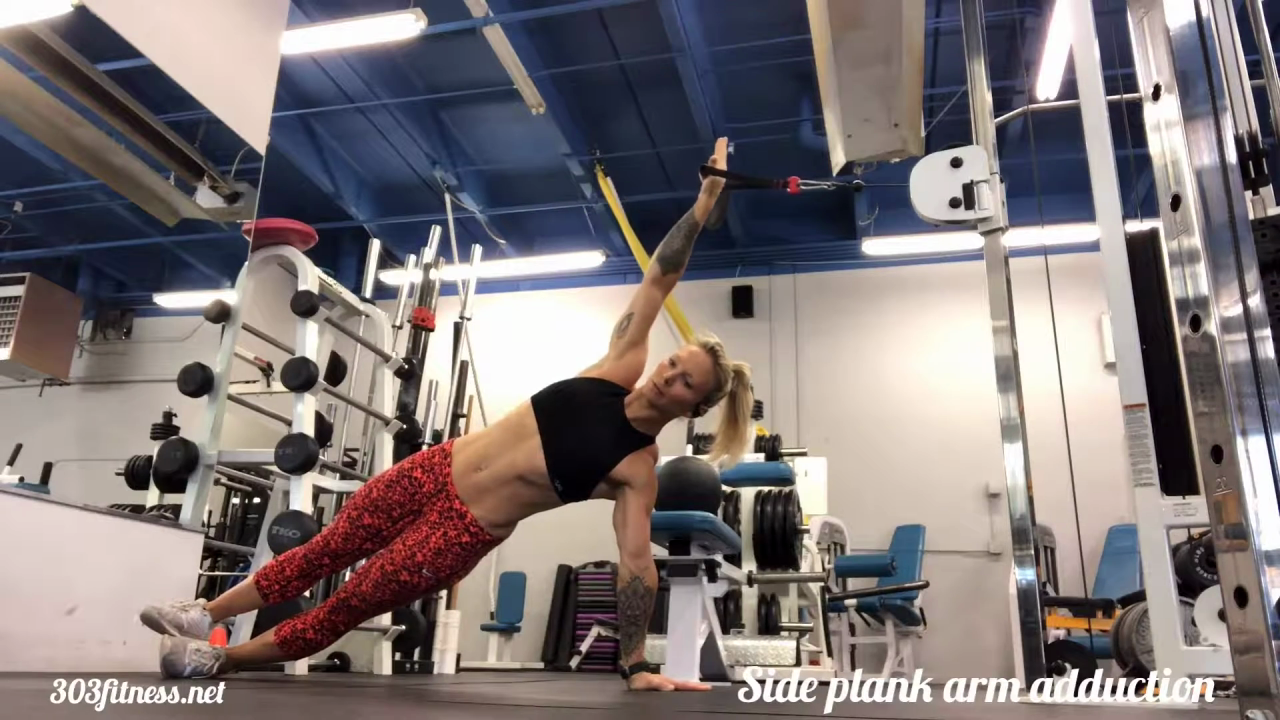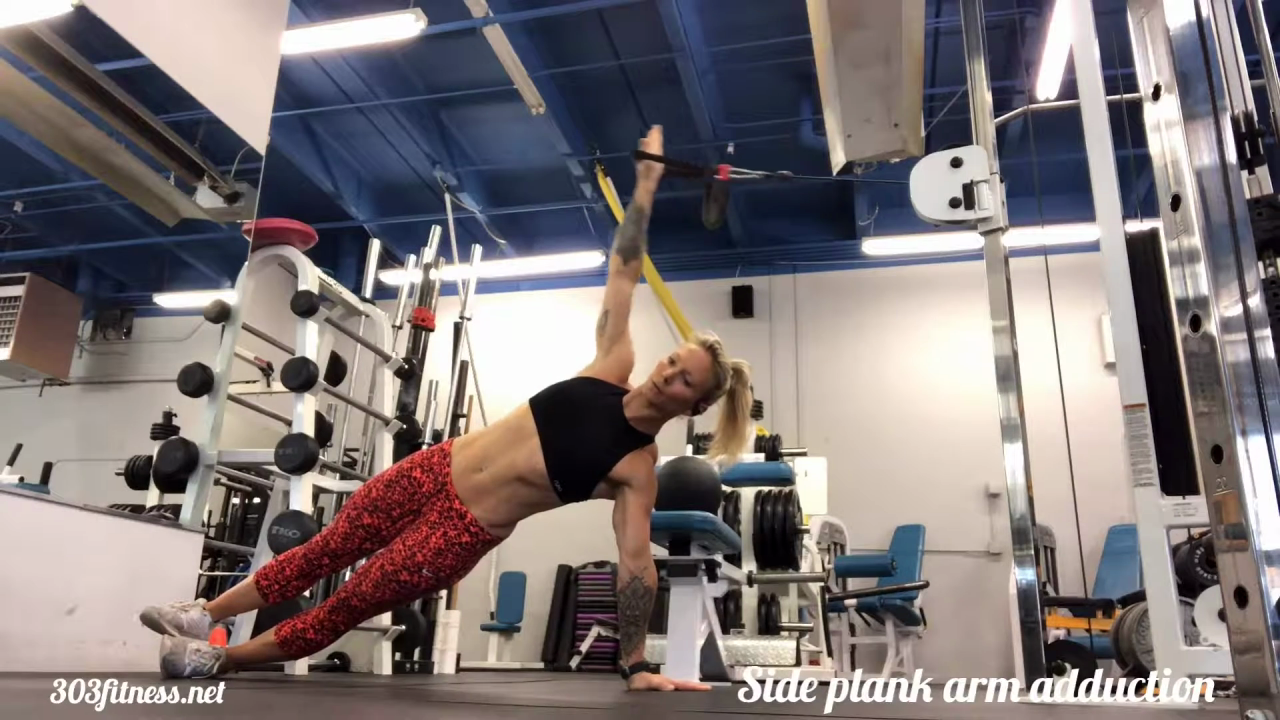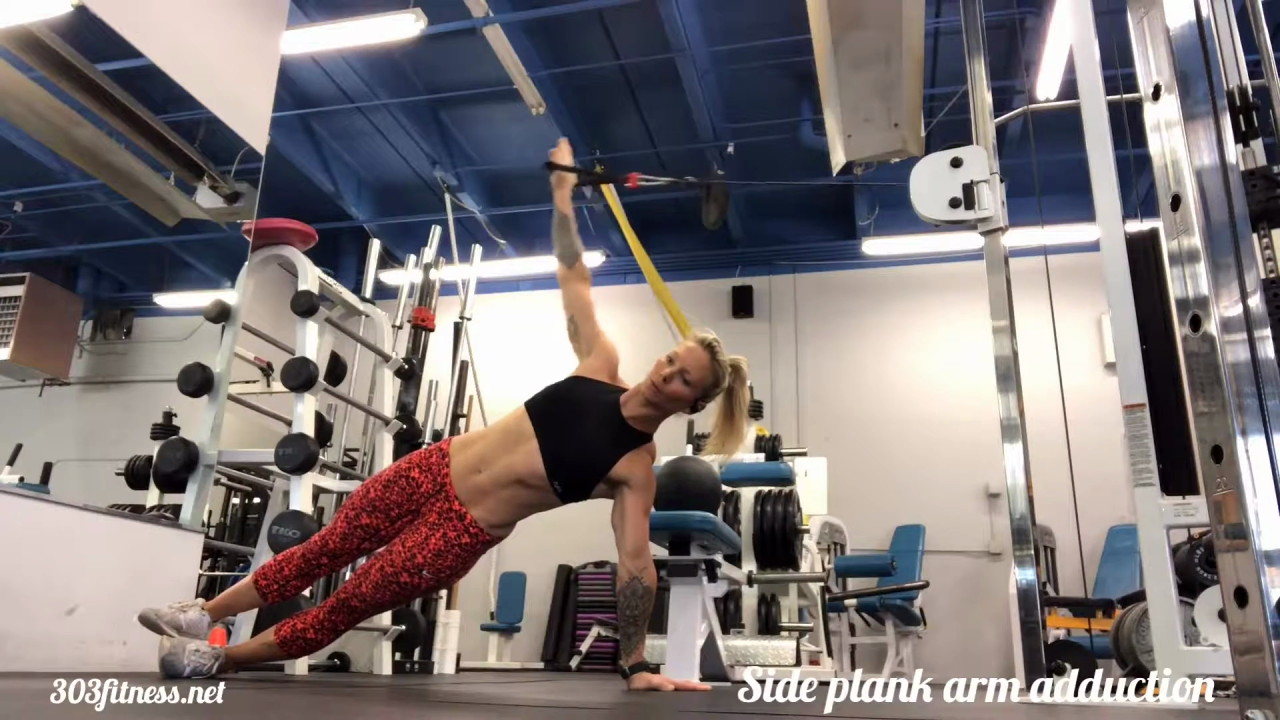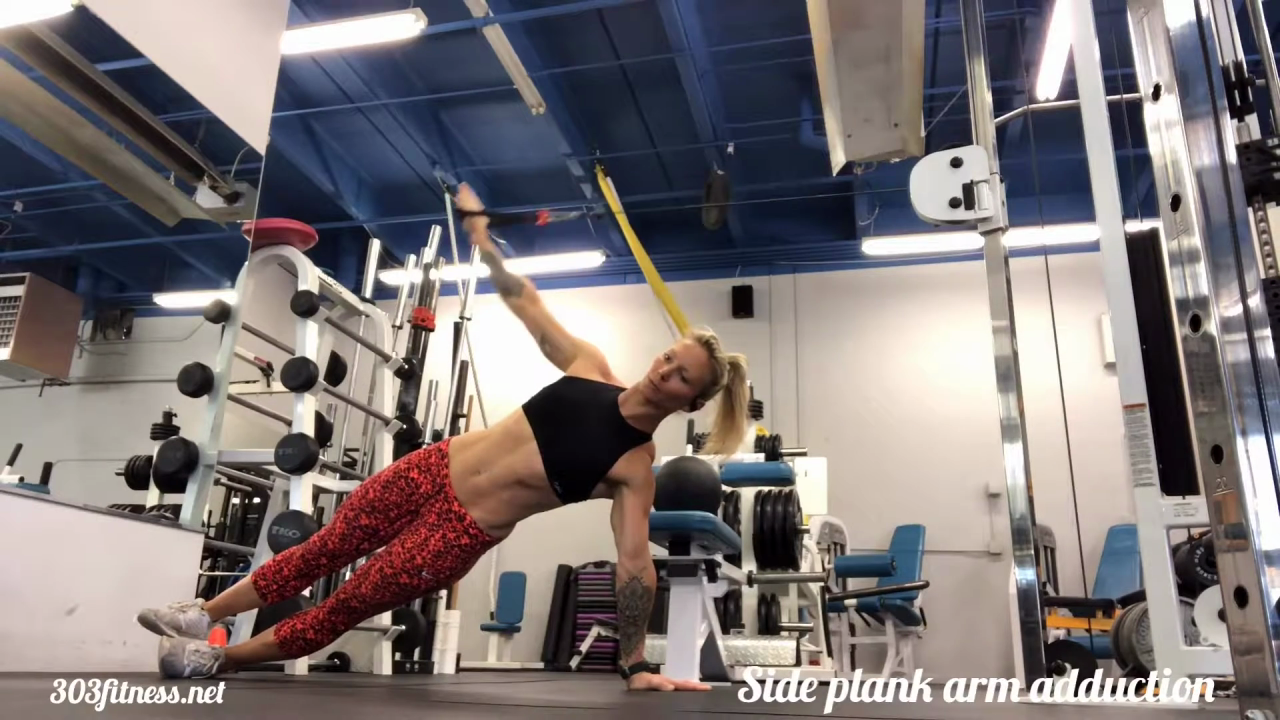
dt=0.4s
person 1, frame 1
left shoulder: (639, 469)
right shoulder: (619, 372)
left elbow: (637, 562)
right elbow: (657, 282)
left wrist: (636, 664)
right wrist: (704, 201)
left hip: (465, 531)
right hip: (437, 470)
left knee: (346, 608)
right knee: (325, 550)
left ankle: (219, 658)
right ankle: (203, 614)
person 1, frame 2
left shoulder: (638, 469)
right shoulder: (612, 371)
left elbow: (636, 562)
right elbow: (623, 274)
left wrist: (636, 664)
right wrist: (646, 185)
left hip: (465, 533)
right hip: (438, 470)
left knee: (344, 608)
right knee: (326, 550)
left ankle: (217, 660)
right ankle: (204, 614)
person 1, frame 3
left shoulder: (637, 467)
right shoulder: (601, 367)
left elbow: (636, 560)
right elbow: (574, 281)
left wrist: (635, 664)
right wrist: (560, 195)
left hip: (464, 532)
right hip: (437, 469)
left knee: (345, 608)
right knee: (325, 550)
left ankle: (218, 658)
right ankle: (203, 613)
person 1, frame 4
left shoulder: (636, 467)
right shoulder: (591, 368)
left elbow: (636, 562)
right elbow: (529, 307)
left wrist: (636, 664)
right wrist: (482, 239)
left hip: (464, 532)
right hip: (436, 470)
left knee: (345, 608)
right knee: (324, 550)
left ankle: (219, 658)
right ankle: (203, 612)
